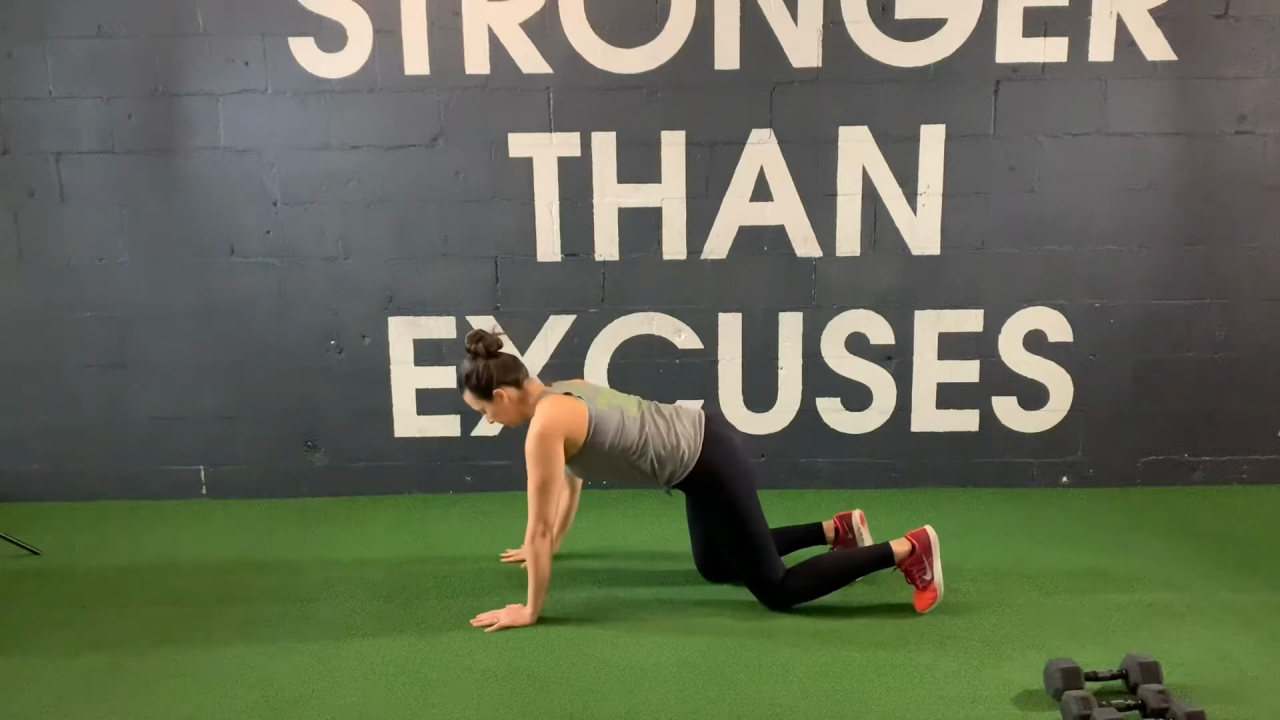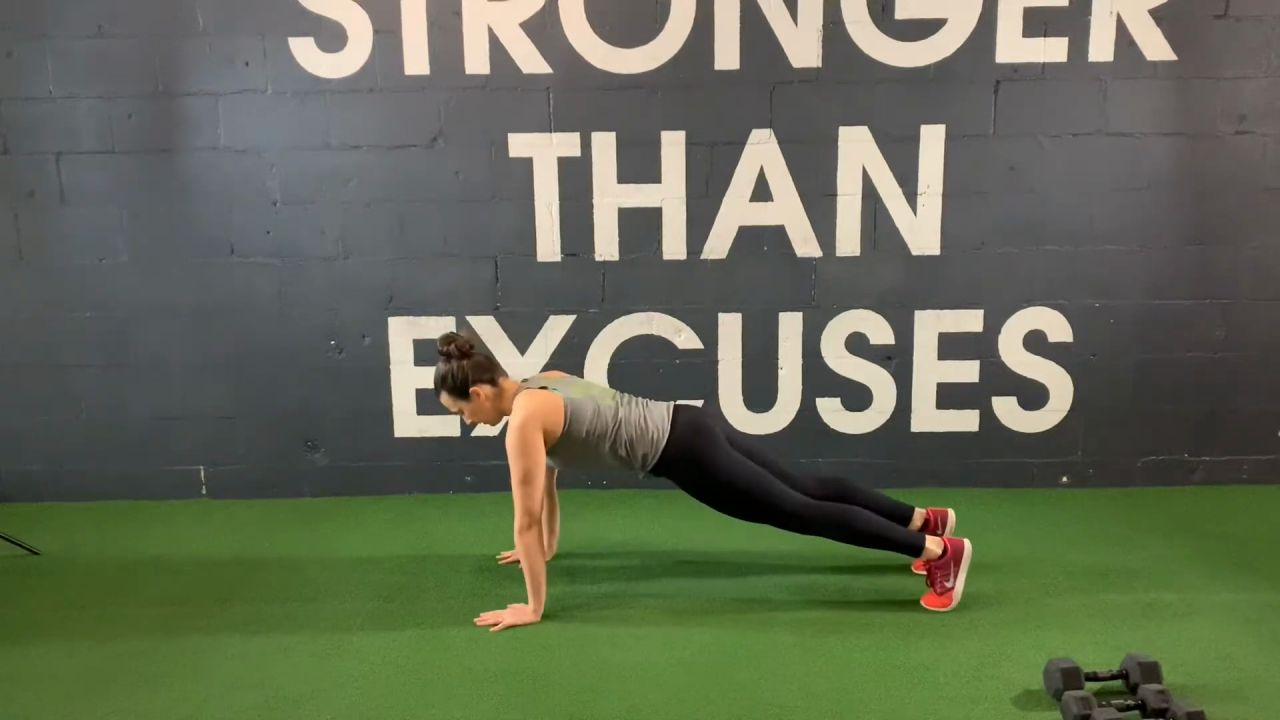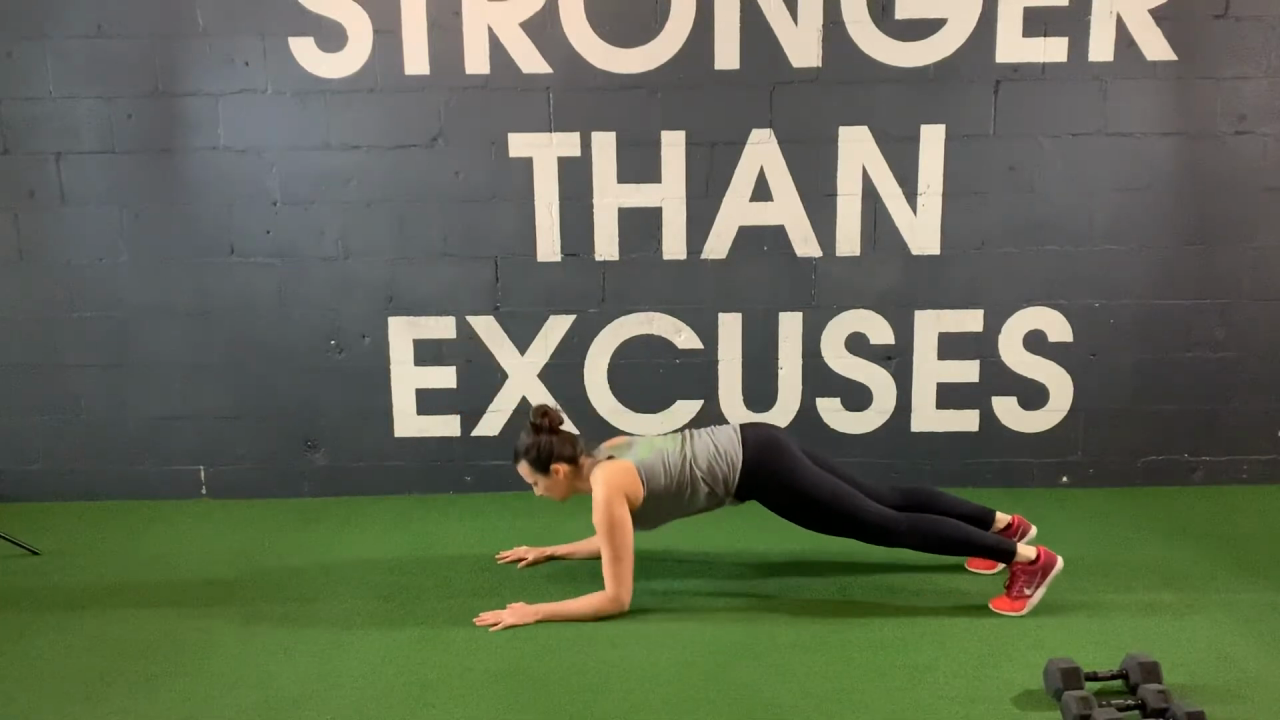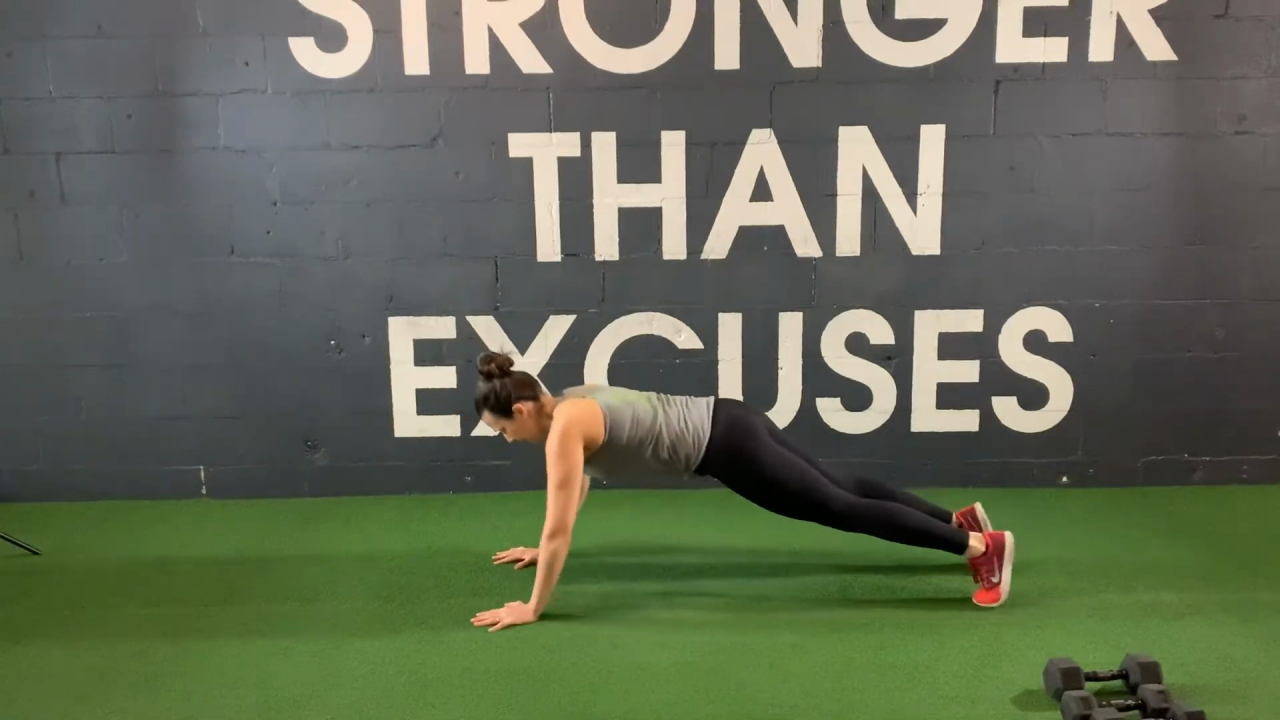
dt=1s
person 1, frame 1
left shoulder: (544, 424)
right shoulder: (561, 393)
left elbow: (538, 526)
right elbow: (571, 480)
left wrist: (531, 609)
right wrist: (546, 548)
left hip: (707, 464)
right hip: (705, 441)
left knee: (775, 590)
right knee: (716, 567)
left ankle: (908, 549)
right ankle: (838, 529)
person 1, frame 2
left shoulder: (523, 419)
right shoulder: (540, 384)
left elbow: (526, 520)
right elbow: (549, 477)
left wrist: (534, 607)
right wrist: (547, 547)
left hip: (683, 450)
right hip: (686, 425)
left knee: (799, 511)
right knee: (802, 487)
left ankle: (939, 549)
right ankle: (925, 518)
person 1, frame 3
left shoulder: (606, 489)
right shoulder: (603, 453)
left elbow: (617, 597)
right elbow: (613, 541)
left wrist: (535, 613)
right wrist: (549, 551)
left hip: (757, 468)
right hip: (756, 444)
left knee: (882, 525)
right knee: (882, 498)
left ankle: (1028, 557)
right ankle: (1004, 523)
person 1, frame 4
left shoulder: (563, 429)
right shoulder: (569, 405)
left elbow: (560, 533)
right elbow: (578, 489)
left wrist: (532, 608)
right wrist: (538, 549)
left hip: (724, 445)
right hip: (726, 421)
left knee: (843, 509)
right knee: (843, 490)
left ankle: (983, 546)
right ankle: (958, 518)
